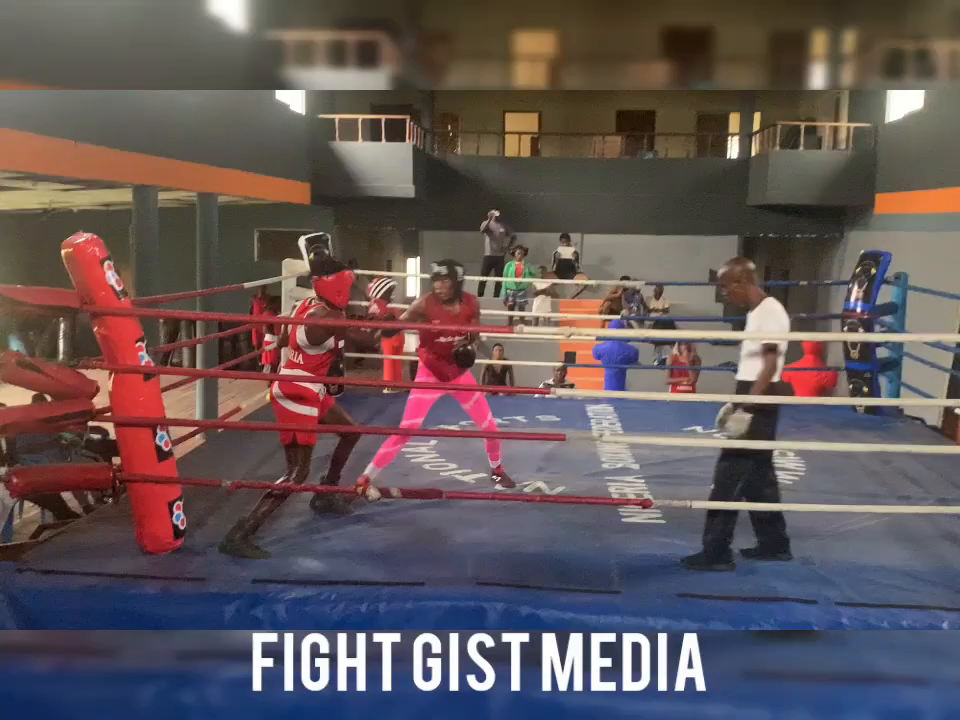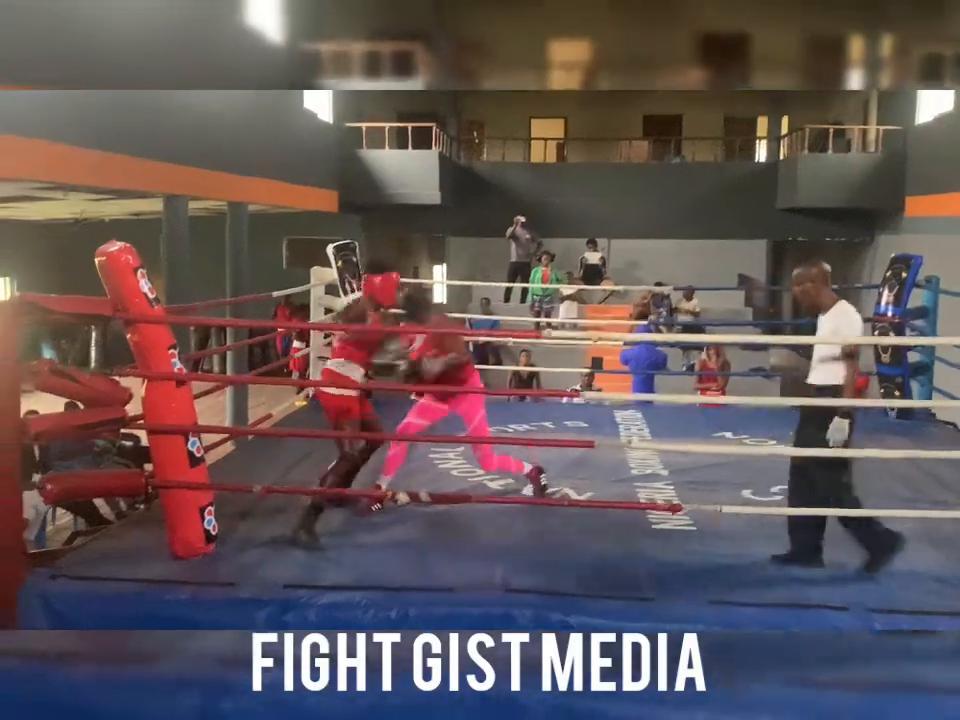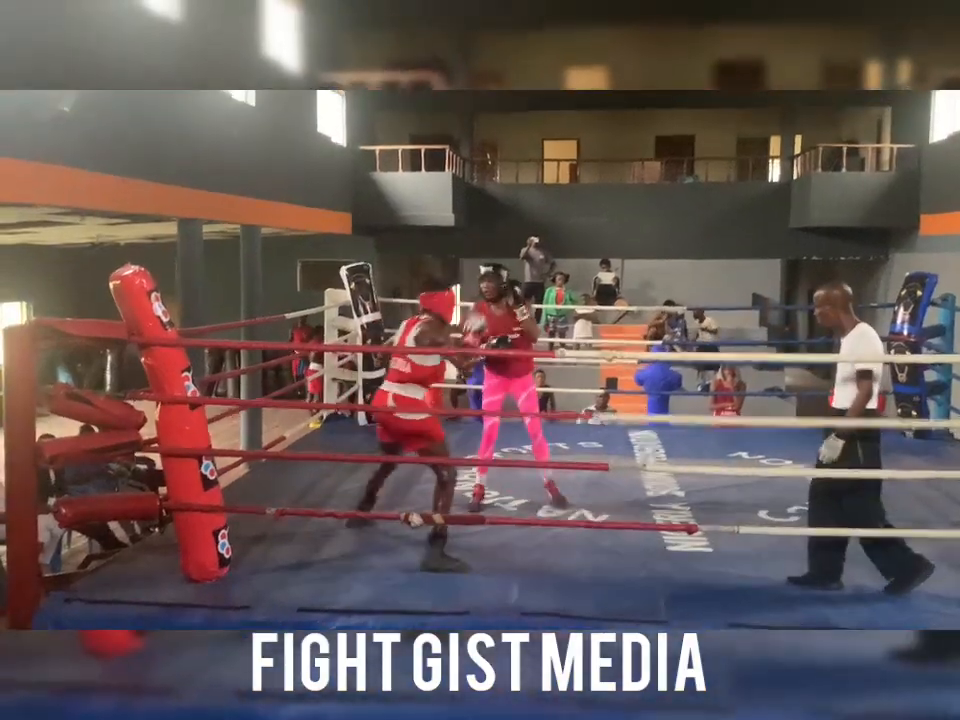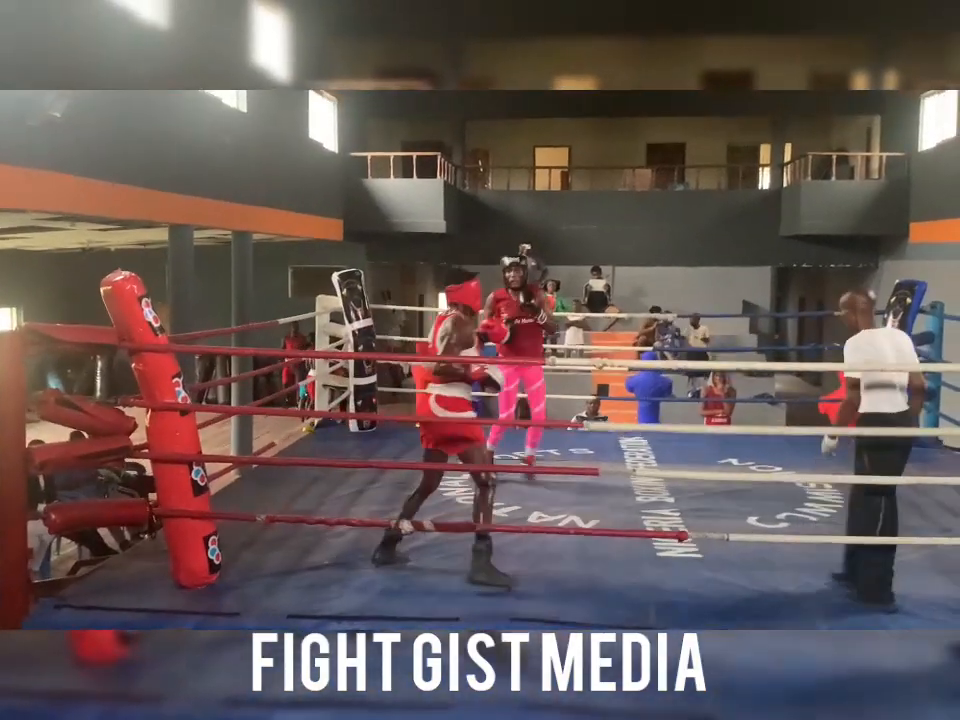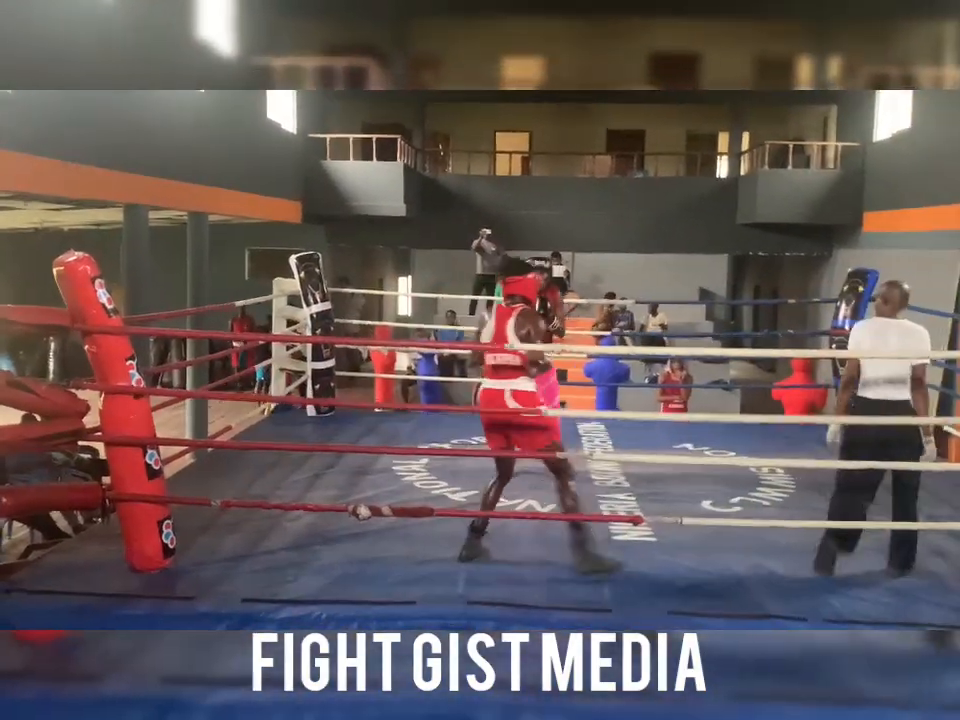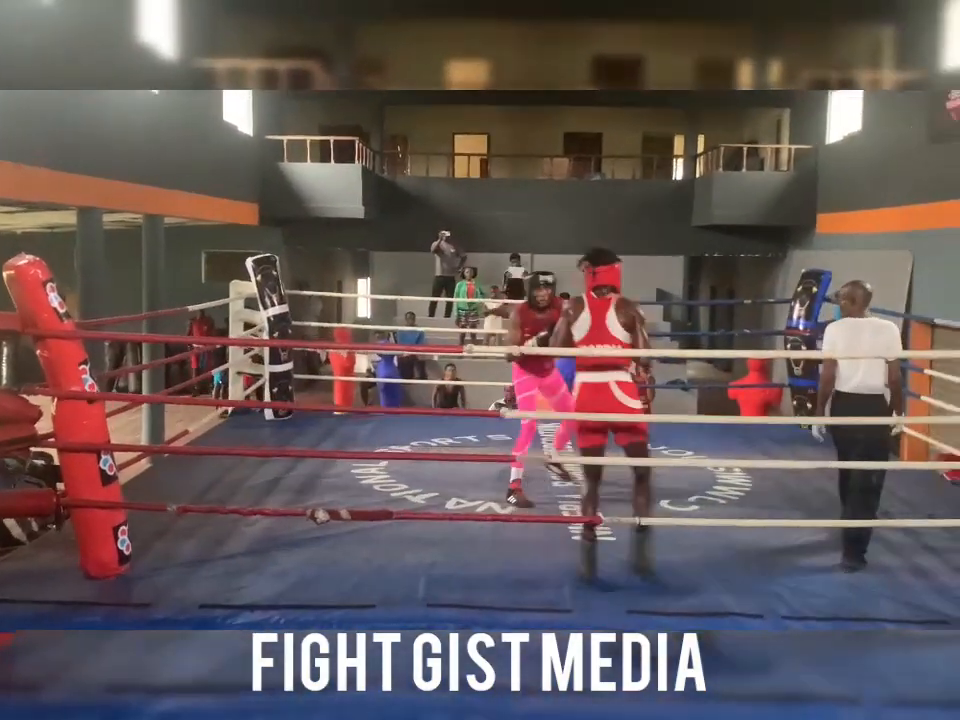
dt=0.5s
person 1, frame 1
left shoulder: (770, 312)
right shoulder: (756, 312)
left elbow: (769, 366)
left wrist: (745, 410)
right wrist: (734, 404)
left hip: (759, 399)
right hip: (749, 396)
left knee: (730, 474)
right knee: (756, 475)
left ankle: (716, 552)
right ankle: (774, 543)
person 1, frame 2
left shoulder: (844, 314)
right shoulder: (824, 315)
left elbow: (851, 367)
left wrist: (842, 415)
left hip: (833, 402)
right hip: (817, 401)
left knee: (831, 481)
right knee: (803, 475)
left ankle: (882, 541)
right ankle: (805, 549)
person 1, frame 3
left shoulder: (862, 338)
right shoulder: (849, 337)
left elbow: (864, 391)
left wrist: (839, 435)
left hip: (857, 430)
right hip: (843, 424)
left knee: (861, 504)
right knee: (823, 496)
left ankle: (907, 566)
right ankle: (825, 571)
person 1, frame 4
left shoulder: (856, 344)
right shoulder: (901, 337)
left elbow: (853, 399)
right elbow: (918, 387)
left wrist: (832, 435)
right wrist: (911, 424)
left hip: (876, 430)
right hip: (901, 425)
left knee: (871, 505)
right knee: (867, 499)
left ankle: (875, 589)
right ankle: (860, 574)
person 1, frame 5
left shoulder: (862, 329)
right shoulder: (918, 334)
left elbow: (849, 378)
right elbow: (918, 384)
left wrist: (836, 420)
right wrist: (928, 433)
left hip: (865, 413)
right hip: (901, 416)
left knee: (851, 485)
right knee: (905, 490)
left ankle: (831, 549)
right ankle: (900, 561)
person 1, frame 6
left shoulder: (834, 329)
right shoulder: (888, 329)
left elbow: (827, 377)
right elbow: (895, 379)
left wrist: (819, 413)
right wrist: (898, 413)
left hip: (843, 405)
right hip: (874, 407)
left knee: (848, 473)
right knee: (867, 481)
left ankle: (852, 537)
right ankle: (853, 551)
person 2, frame 1
left shoulder: (307, 306)
right shoulder: (326, 318)
left elbow: (283, 339)
right elbow: (368, 343)
left hip: (309, 391)
right hip: (297, 397)
left knee: (350, 431)
right knee: (296, 476)
left ankle: (326, 496)
right ankle: (238, 536)
person 2, frame 2
left shoulder: (378, 314)
right shoulder: (360, 308)
left elbow: (373, 349)
right elbow: (336, 325)
left hip: (354, 386)
right hip: (338, 386)
left knee: (375, 438)
right knee: (350, 454)
left ankle: (340, 488)
right ankle: (307, 521)
person 2, frame 3
left shoulder: (407, 326)
right shoulder: (436, 333)
right elbow: (465, 367)
left hip: (385, 402)
right hip: (410, 408)
left knee: (389, 462)
right knee: (446, 474)
left ankle: (361, 513)
right ankle: (435, 552)
person 2, frame 4
left shoulder: (446, 320)
right shoulder: (461, 324)
right elbow: (442, 369)
right wrist: (477, 373)
left hip: (431, 402)
right hip: (451, 406)
left knee: (429, 482)
right knee: (485, 481)
left ankle: (387, 547)
right ankle: (481, 563)
person 2, frame 5
left shoulder: (491, 314)
right shoulder: (530, 318)
left elbow: (481, 357)
right elbow: (537, 366)
right wrist: (550, 364)
left hip: (489, 398)
right hip: (521, 401)
left knee: (504, 474)
right knee: (564, 475)
left ankle: (471, 543)
right ankle: (585, 553)
person 2, frame 6
left shoulder: (575, 306)
right shoulder: (628, 309)
left elbow: (555, 347)
right elbow: (644, 358)
left hip: (586, 395)
right hip: (621, 394)
left knee: (592, 480)
right knee: (642, 474)
left ankle: (588, 557)
right ankle: (640, 549)
person 3, frame 1
left shoulder: (471, 303)
right shoulder: (424, 304)
left elbow: (473, 338)
left wrist: (469, 349)
left hip: (458, 374)
right hip: (429, 374)
left knee: (488, 425)
right knee: (407, 430)
left ankle: (497, 470)
right ankle: (363, 483)
person 3, frame 2
left shoulder: (438, 321)
right shoulder: (426, 324)
left elbow: (462, 358)
left wrist: (433, 366)
right wrist: (414, 371)
left hip: (466, 390)
right hip: (439, 391)
left knee: (487, 462)
right knee: (402, 435)
left ankle: (532, 472)
right ankle: (379, 492)
person 3, frame 3
left shoulder: (520, 302)
right shoulder: (478, 310)
left elbow: (533, 338)
right elbow: (470, 344)
left wrist: (519, 307)
right wrist: (488, 345)
left hip: (522, 374)
right hip: (495, 375)
left knee: (536, 430)
right knee: (490, 431)
left ankle: (549, 482)
right ankle: (479, 489)
person 3, frame 4
left shoulder: (536, 294)
right shoulder: (495, 298)
left elbow: (552, 328)
right elbow: (483, 327)
left wrist: (537, 311)
right wrist: (499, 331)
left hip: (533, 362)
right hip: (508, 363)
left knee: (539, 414)
right knee: (506, 415)
left ankle: (529, 458)
right ankle: (489, 453)
person 3, frame 5
left shoulder: (554, 297)
right shoulder: (516, 297)
left elbow: (560, 331)
right elbow: (503, 323)
left wrist: (549, 325)
left hip: (543, 357)
right hip: (522, 358)
left knee: (553, 408)
right knee: (524, 408)
left ankle: (553, 457)
person 3, frame 6
left shoulder: (560, 308)
right shoulder: (519, 313)
right elbow: (511, 352)
right wrist: (537, 342)
left hip: (548, 370)
right hip: (524, 372)
left knee: (573, 415)
right knee: (530, 426)
left ankle: (554, 458)
right ankle: (514, 487)
